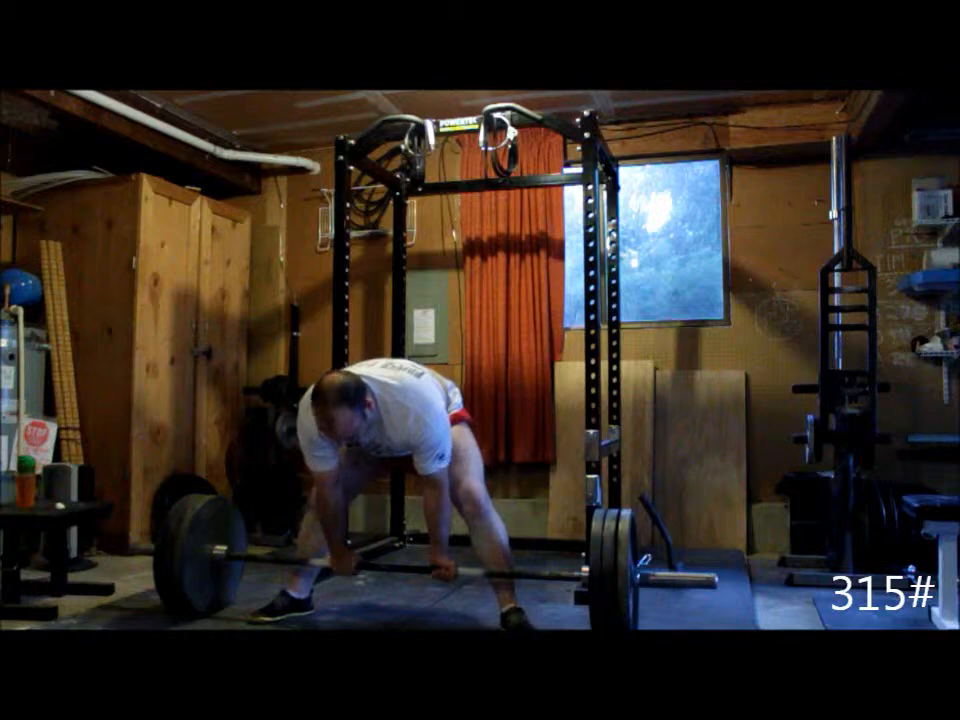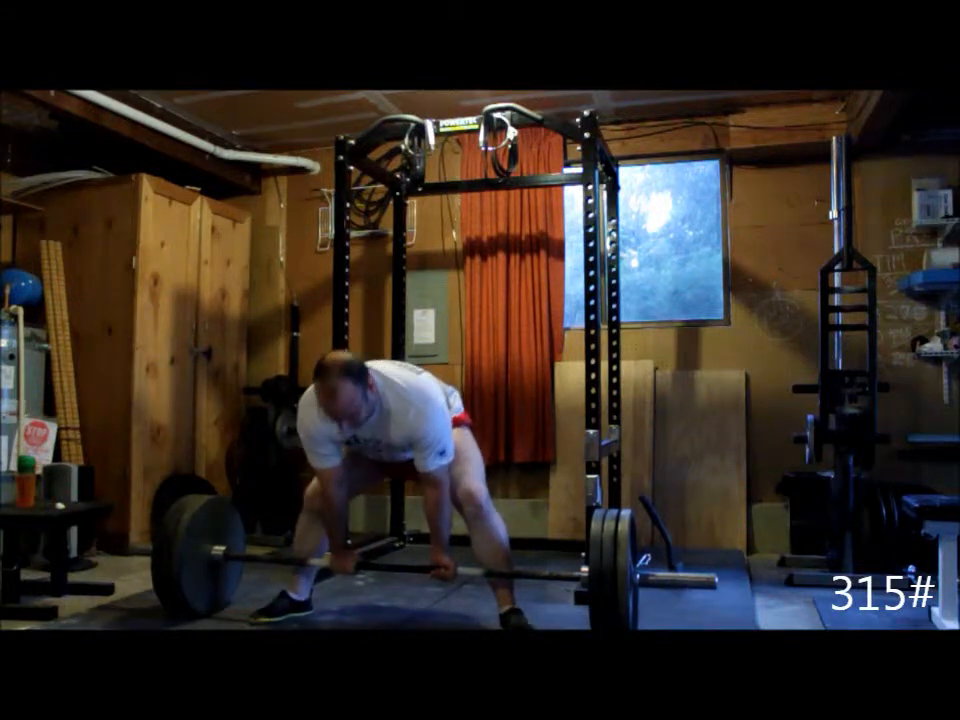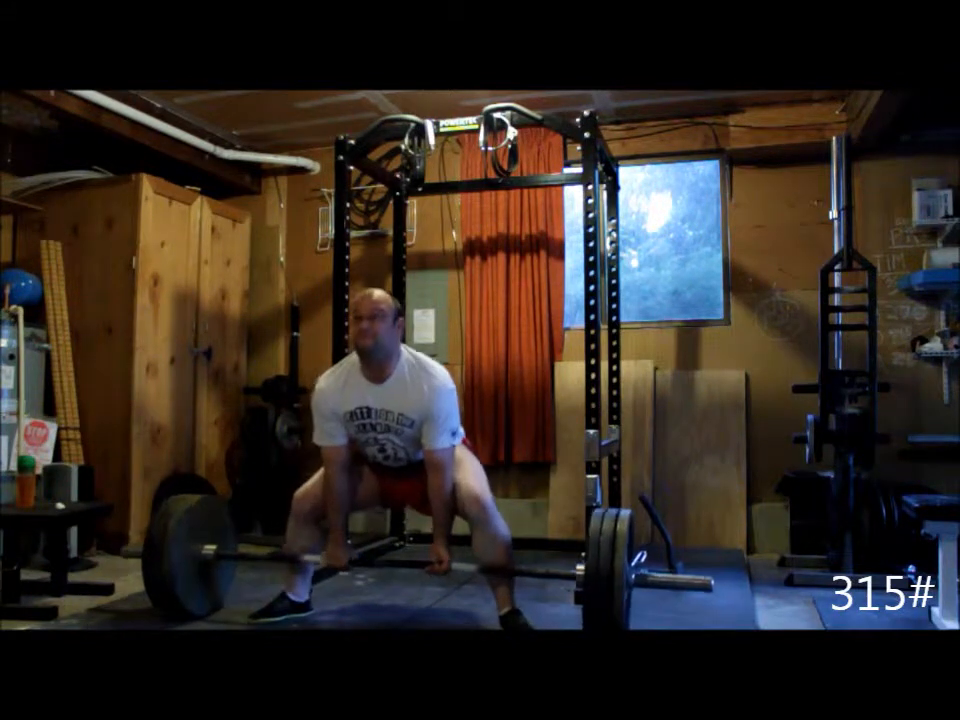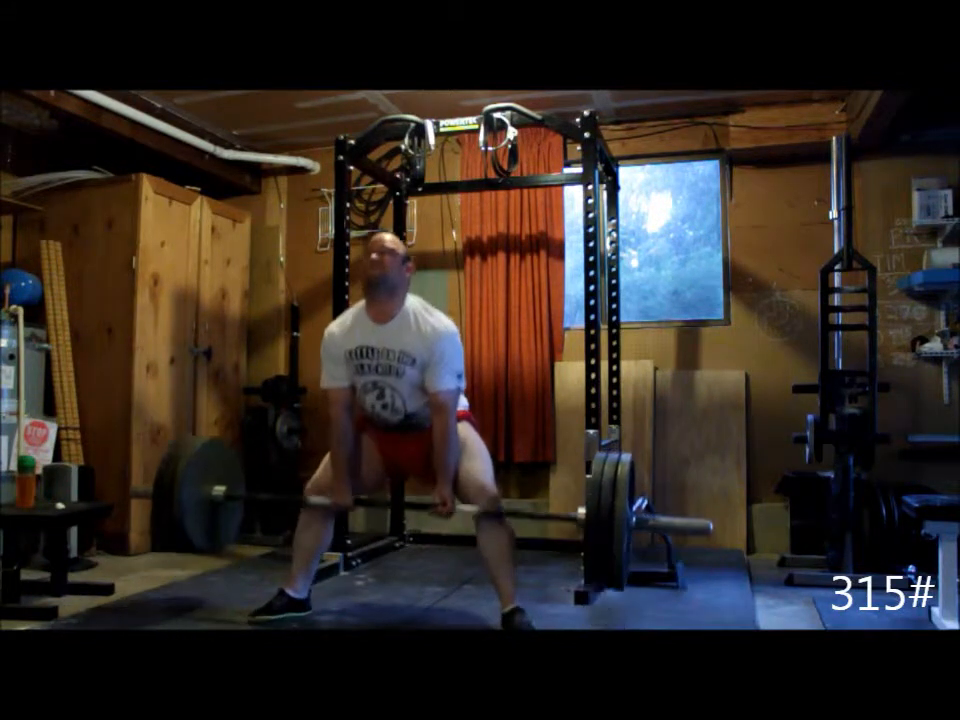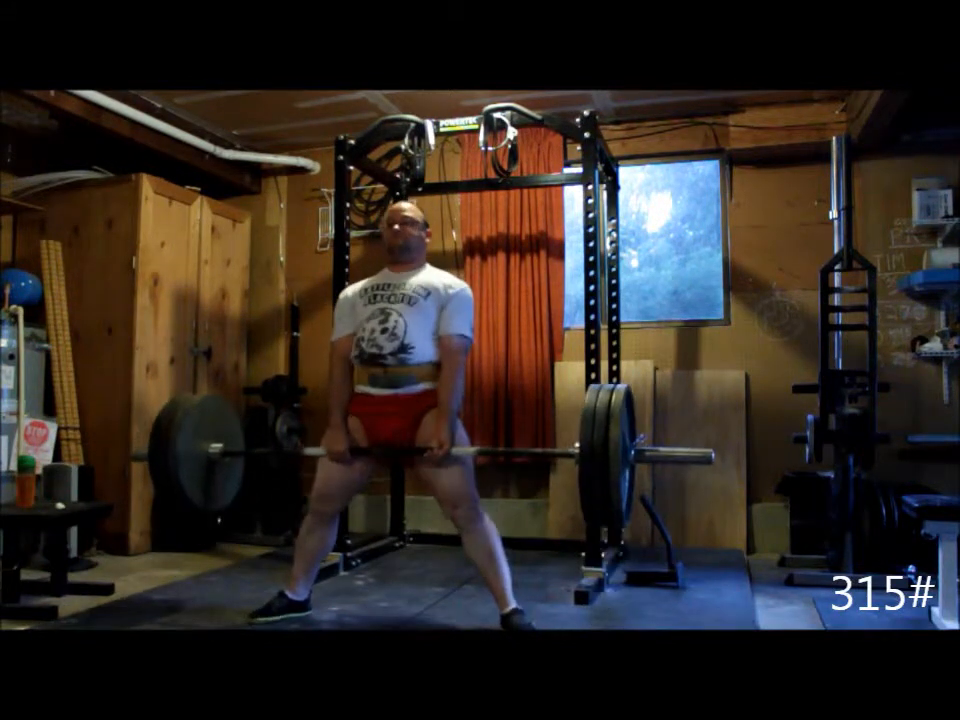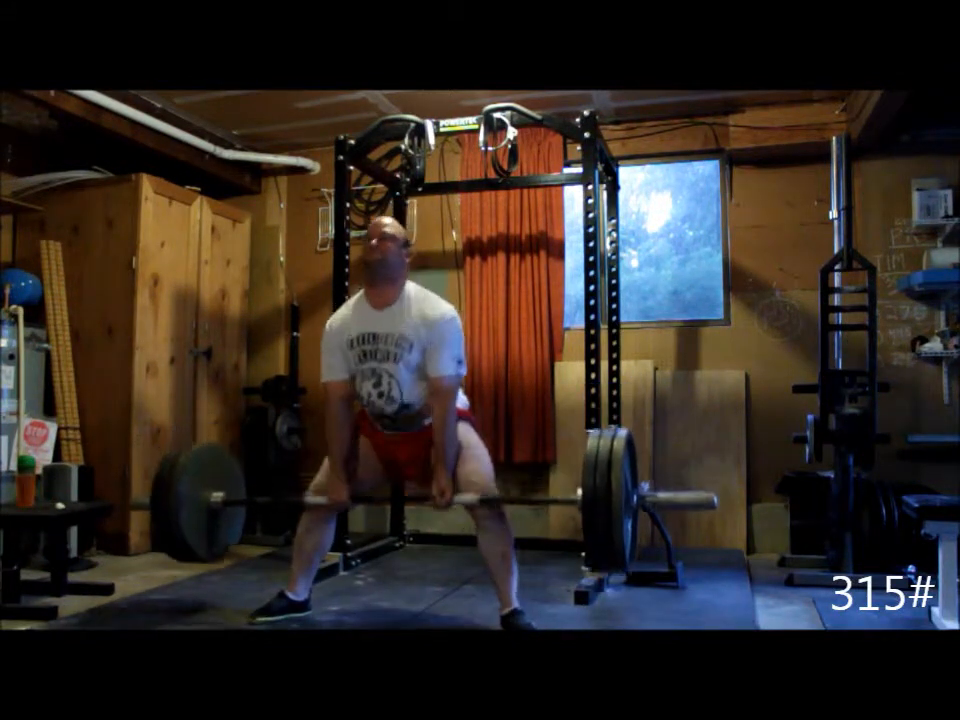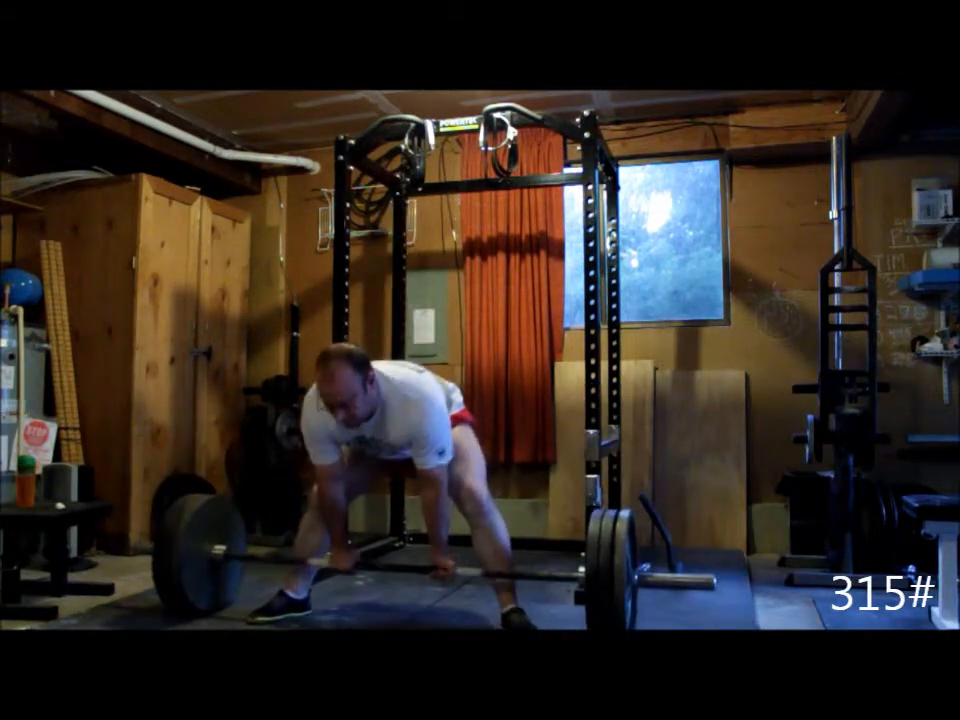
dt=0.7s
person 1, frame 1
left shoulder: (422, 411)
right shoulder: (310, 415)
left elbow: (435, 486)
right elbow: (329, 489)
left wrist: (439, 552)
right wrist: (338, 551)
left hip: (442, 413)
left knee: (473, 498)
right knee: (319, 497)
left ankle: (510, 608)
right ankle: (297, 593)
person 1, frame 2
left shoulder: (422, 404)
right shoulder: (310, 411)
left elbow: (435, 484)
right elbow: (332, 485)
left wrist: (439, 550)
right wrist: (339, 550)
left hip: (442, 420)
left knee: (474, 499)
right knee: (316, 498)
left ankle: (509, 609)
right ankle: (297, 594)
person 1, frame 3
left shoulder: (433, 383)
right shoulder: (330, 387)
left elbow: (438, 468)
right elbow: (337, 467)
left wrist: (440, 540)
right wrist: (336, 538)
left hip: (438, 456)
right hip: (374, 463)
left knee: (479, 505)
right knee: (304, 504)
left ankle: (508, 611)
right ankle: (296, 597)
person 1, frame 4
left shoulder: (436, 329)
right shoulder: (339, 332)
left elbow: (443, 412)
right elbow: (341, 412)
left wrist: (445, 482)
right wrist: (341, 482)
left hip: (440, 423)
right hip: (377, 429)
left knee: (485, 499)
right knee: (316, 495)
left ankle: (511, 610)
right ankle: (295, 594)
person 1, frame 5
left shoulder: (450, 288)
right shoulder: (355, 294)
left elbow: (455, 359)
right elbow: (340, 360)
left wrist: (445, 424)
right wrist: (337, 426)
left hip: (423, 405)
right hip: (364, 406)
left knee: (465, 510)
right knee: (322, 504)
left ankle: (510, 610)
right ankle: (295, 595)
person 1, frame 6
left shoulder: (436, 316)
right shoulder: (340, 323)
left elbow: (444, 397)
right elbow: (337, 402)
left wrist: (444, 471)
right wrist: (338, 476)
left hip: (435, 426)
right hip: (376, 429)
left knee: (486, 502)
right knee: (319, 498)
left ankle: (511, 611)
right ankle: (295, 596)
person 1, frame 7
left shoulder: (422, 402)
right shoulder: (314, 409)
left elbow: (433, 485)
right elbow: (331, 483)
left wrist: (439, 550)
right wrist: (339, 546)
left hip: (445, 418)
left knee: (475, 497)
right knee: (319, 496)
left ankle: (511, 609)
right ankle: (295, 595)
